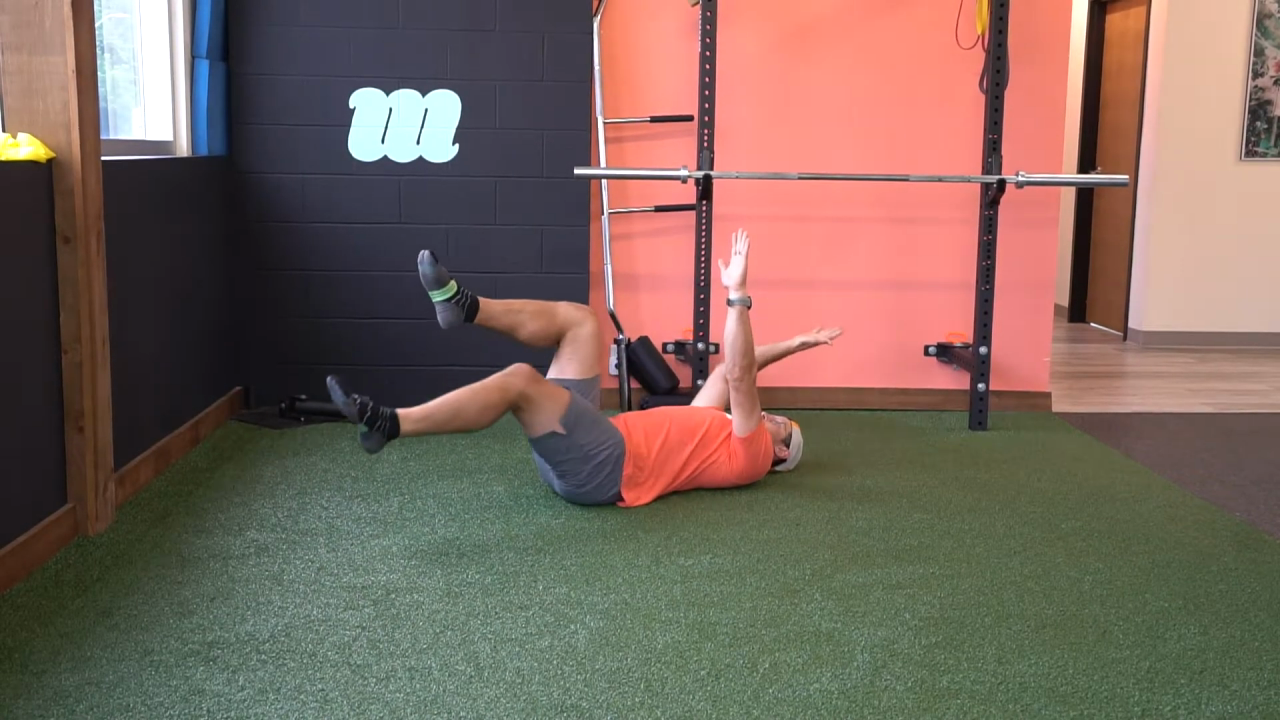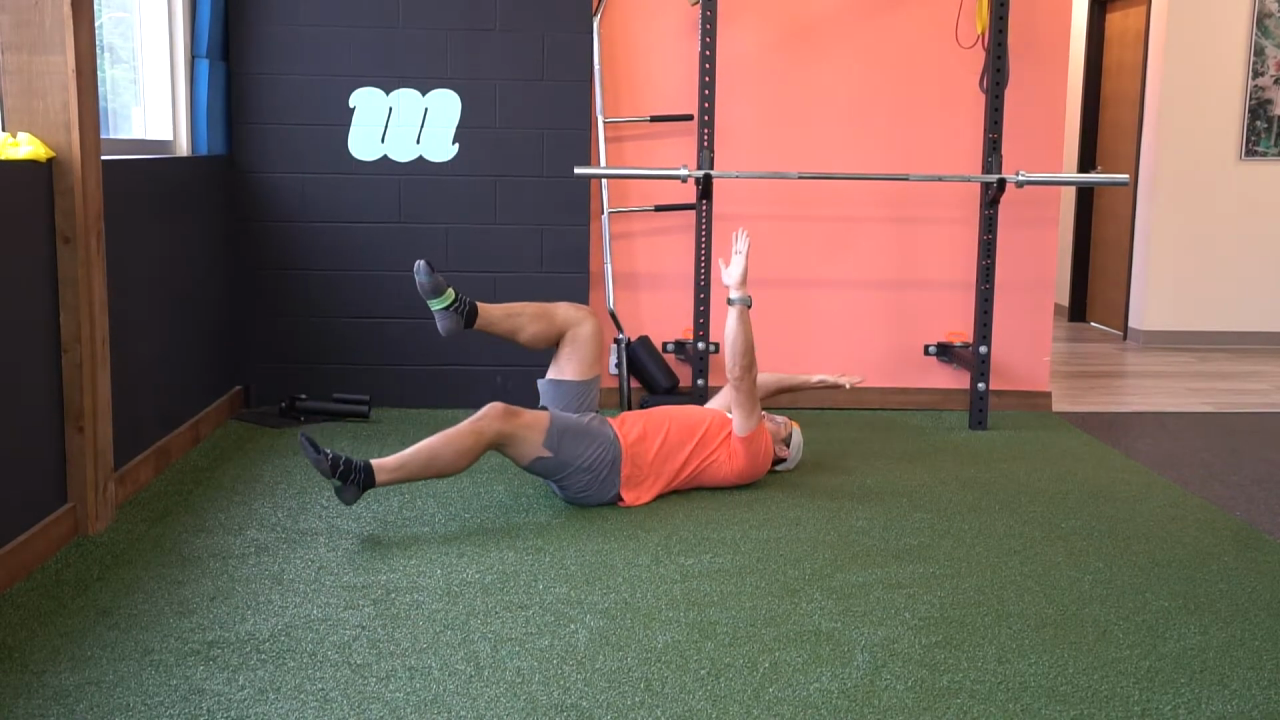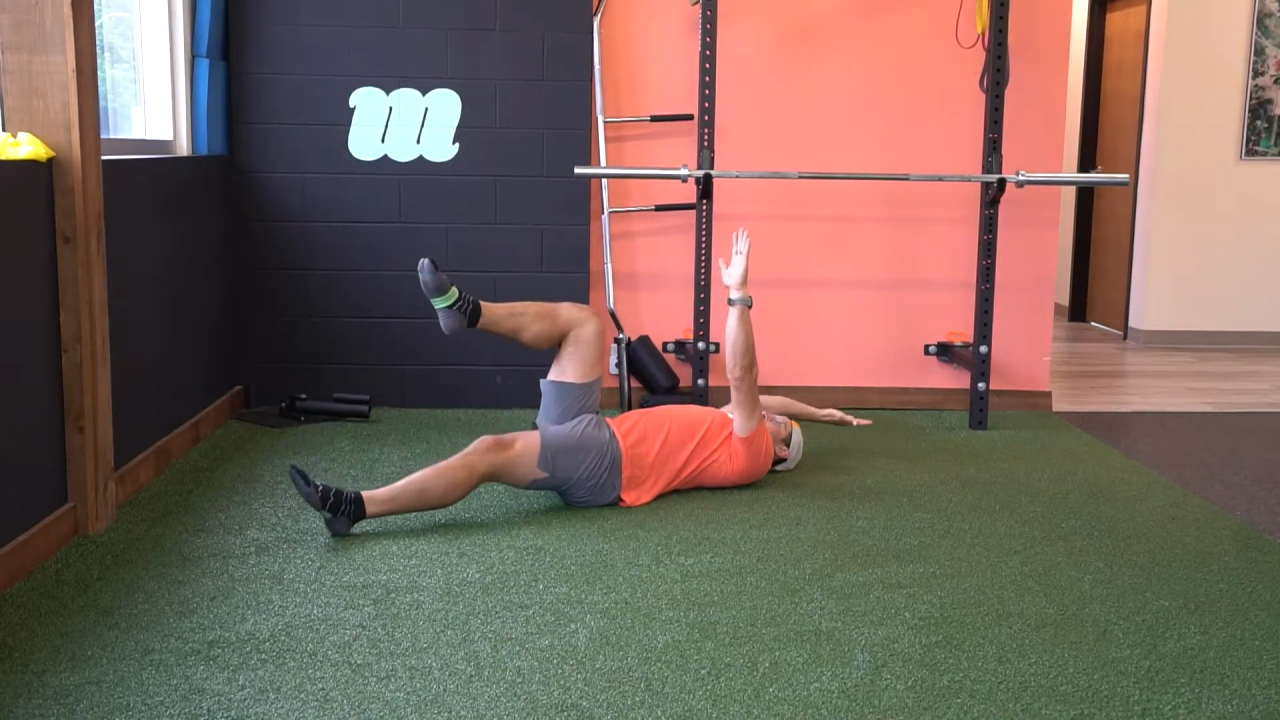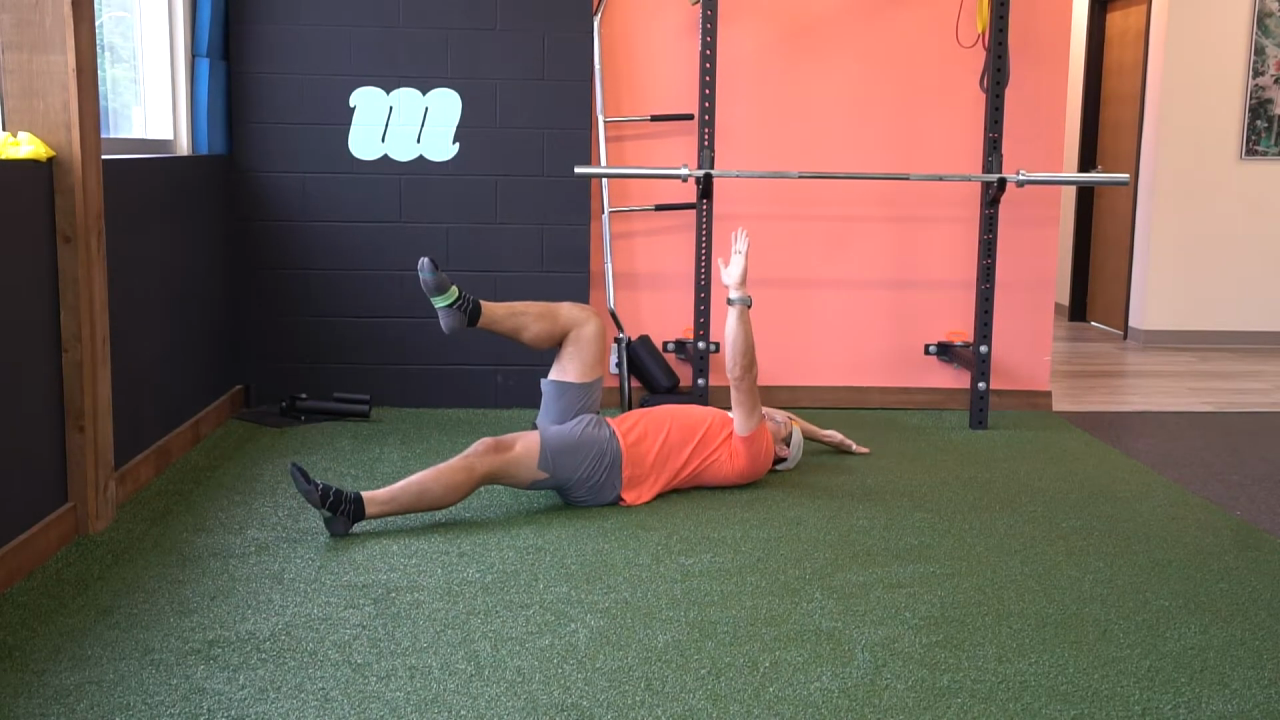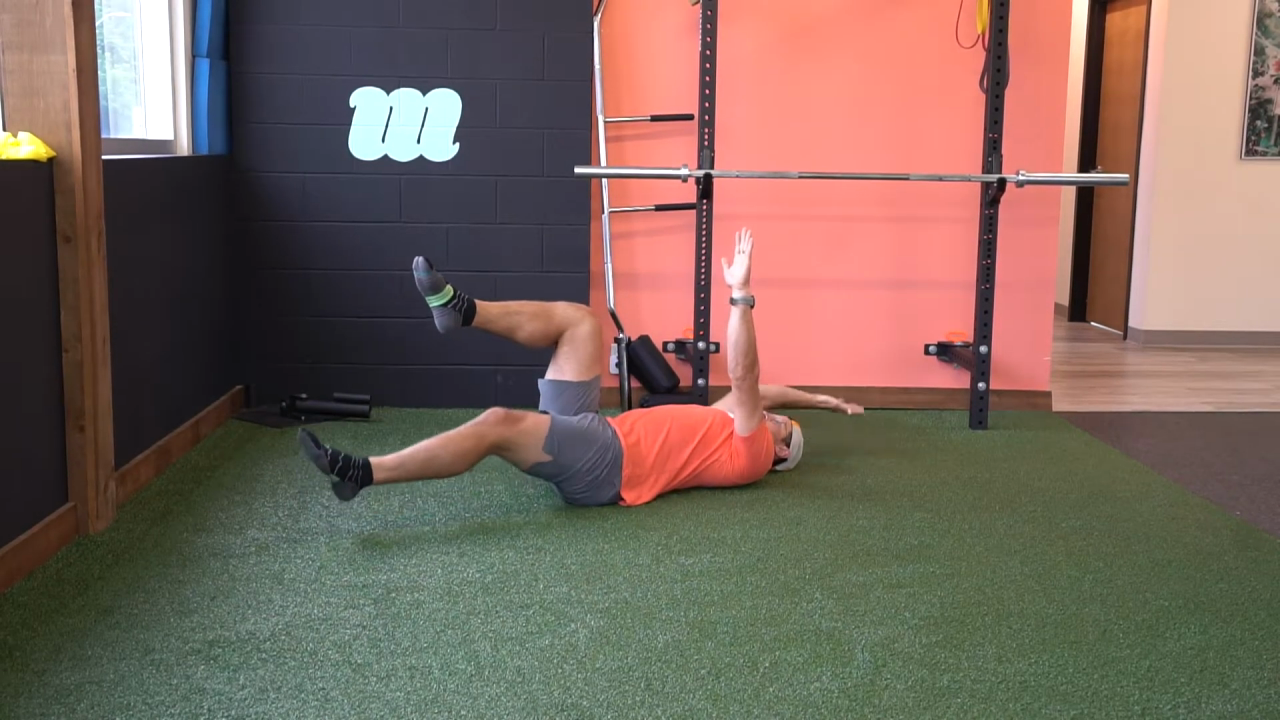
dt=0.4s
person 1, frame 1
left shoulder: (751, 454)
right shoulder: (715, 427)
left elbow: (741, 378)
right elbow: (728, 368)
left wrist: (737, 294)
right wrist: (792, 344)
left hip: (602, 466)
right hip: (576, 448)
left knee: (520, 379)
right knee: (580, 319)
left ankle: (388, 423)
right ankle: (464, 306)
person 1, frame 2
left shoulder: (749, 455)
right shoulder: (721, 428)
left elbow: (742, 377)
right elbow: (749, 384)
left wrist: (738, 294)
right wrist: (813, 379)
left hip: (602, 465)
right hip: (586, 434)
left knee: (496, 418)
right knee: (579, 319)
left ankle: (363, 475)
right ankle: (463, 311)
person 1, frame 3
left shoulder: (750, 453)
right shoulder: (730, 428)
left elbow: (743, 379)
right elbow: (761, 399)
left wrist: (738, 295)
right wrist: (823, 412)
left hip: (602, 465)
right hip: (584, 432)
left knee: (487, 452)
right knee: (583, 319)
left ankle: (353, 507)
right ankle: (465, 310)
person 1, frame 4
left shoulder: (750, 452)
right shoulder: (731, 429)
left elbow: (742, 378)
right elbow: (767, 407)
left wrist: (737, 295)
right wrist: (827, 432)
left hip: (603, 463)
right hip: (585, 430)
left knee: (487, 455)
right knee: (584, 319)
left ankle: (352, 507)
right ankle: (466, 309)
person 1, frame 5
left shoulder: (748, 454)
right shoulder: (722, 429)
left elbow: (747, 381)
right elbow: (751, 390)
left wrist: (741, 295)
right wrist: (816, 398)
left hip: (602, 467)
right hip: (585, 434)
left knee: (497, 424)
right knee: (578, 319)
left ankle: (359, 472)
right ankle: (460, 309)
